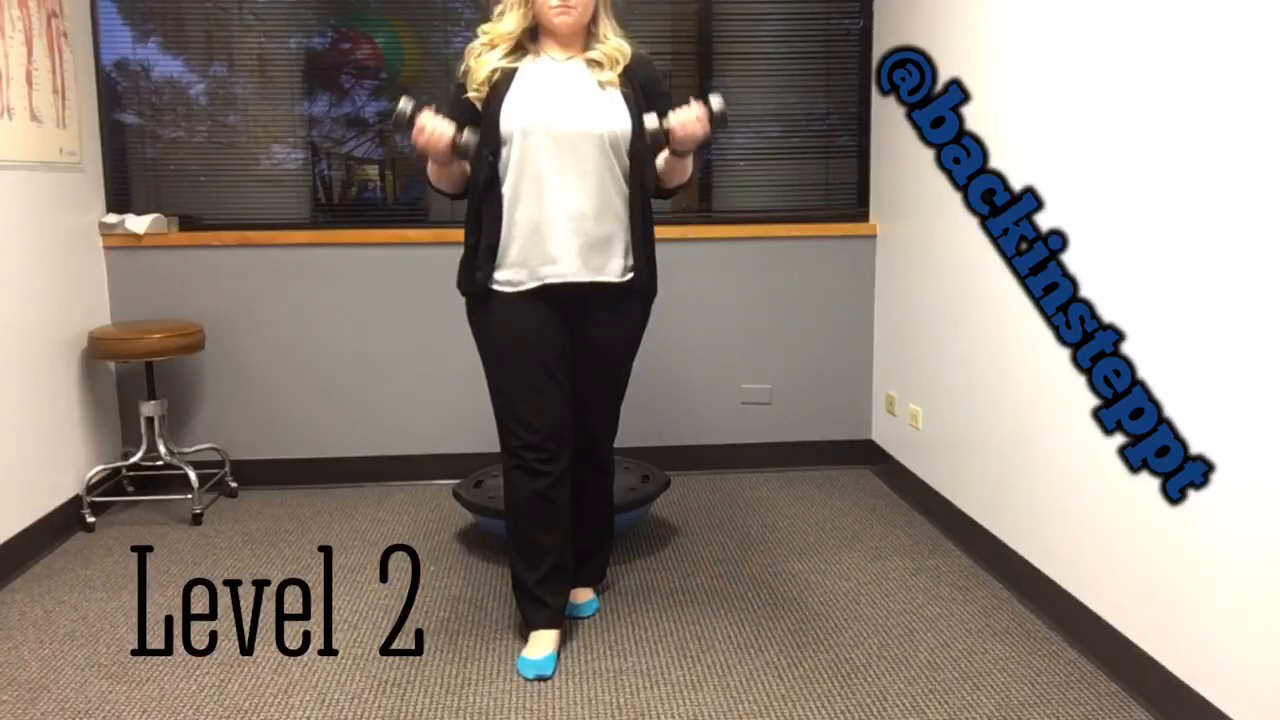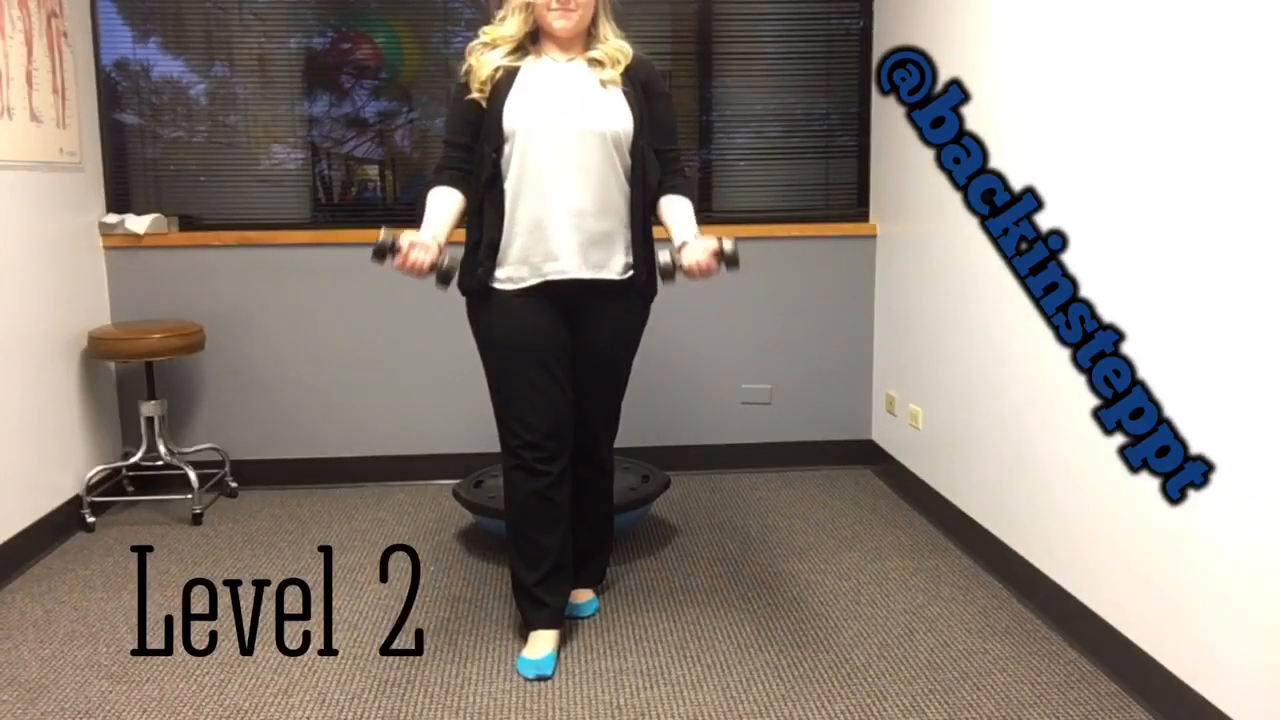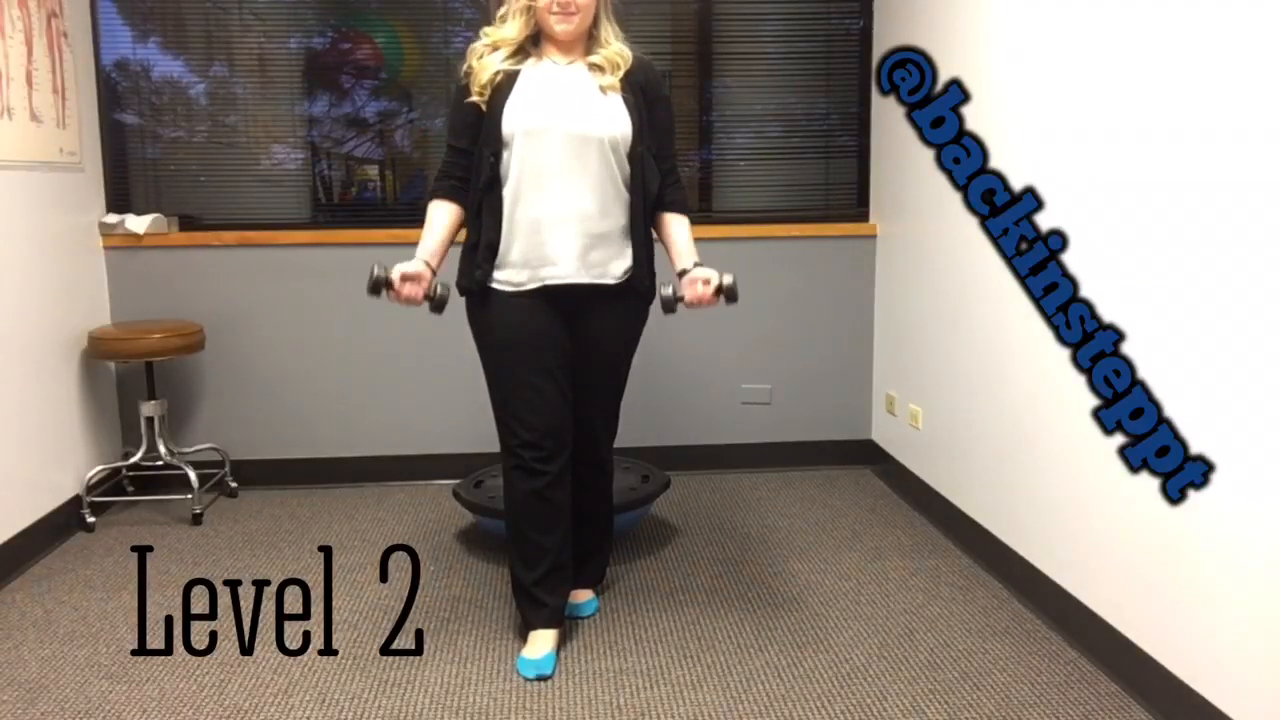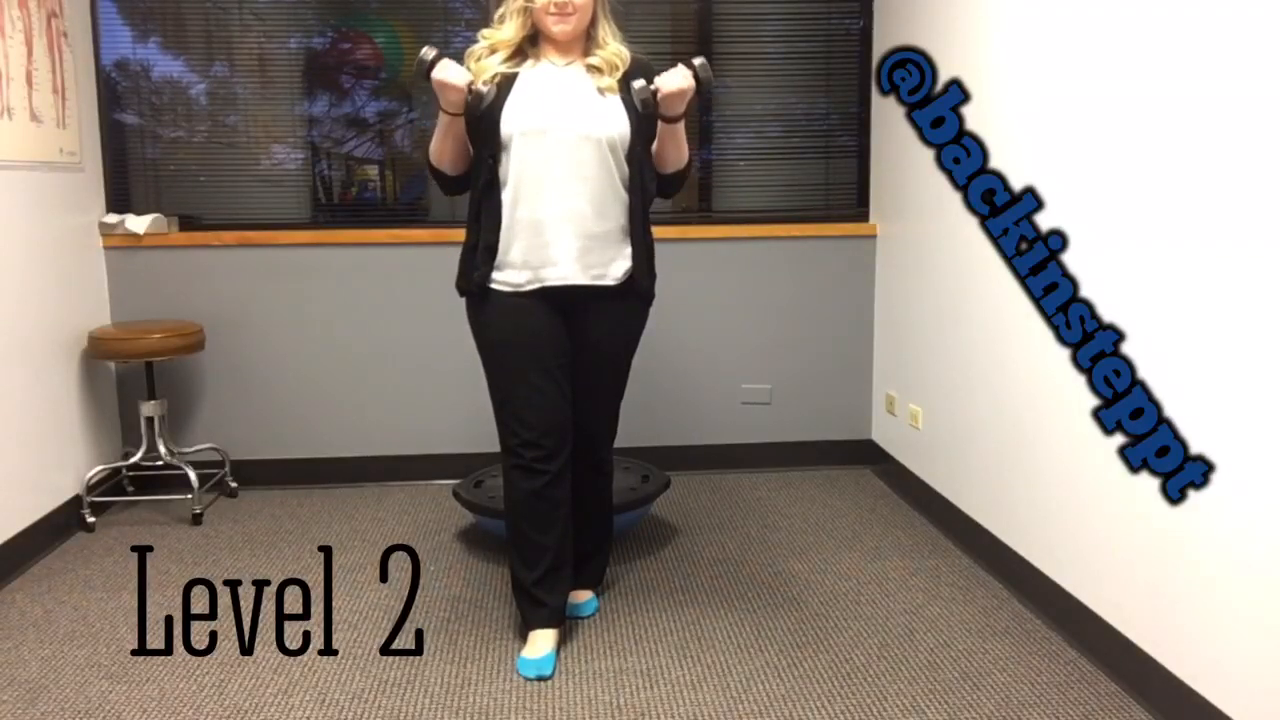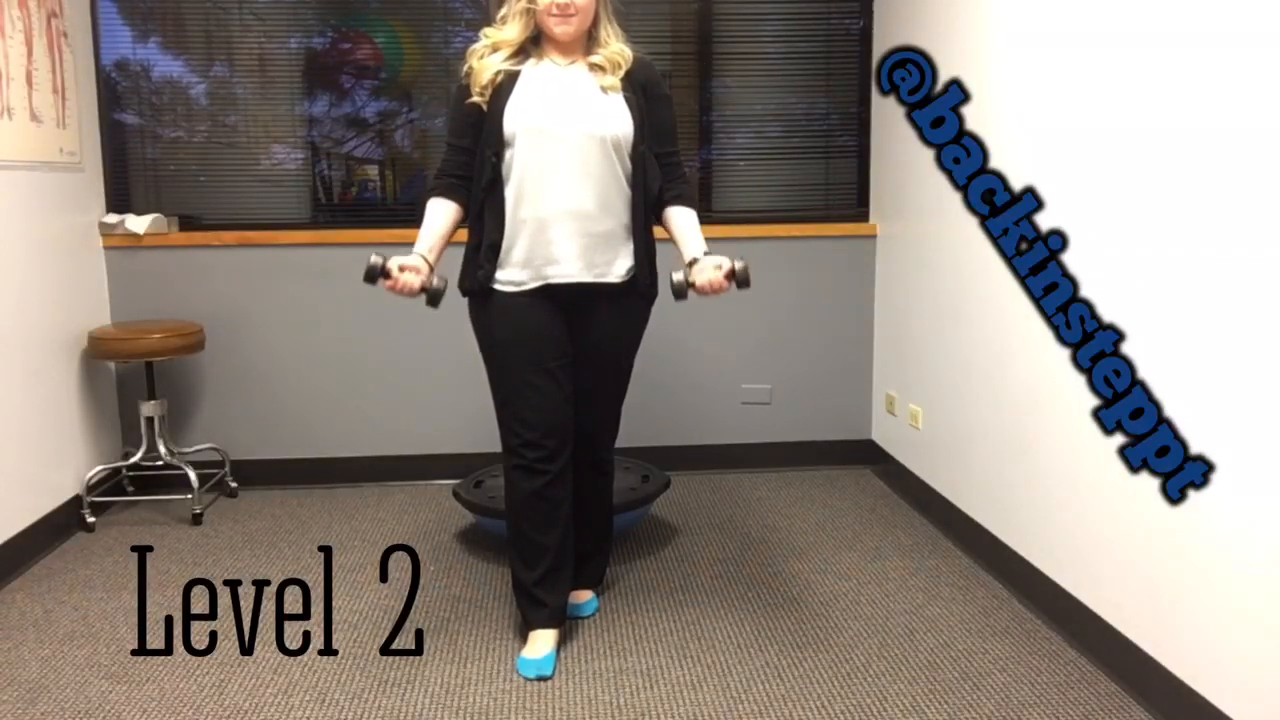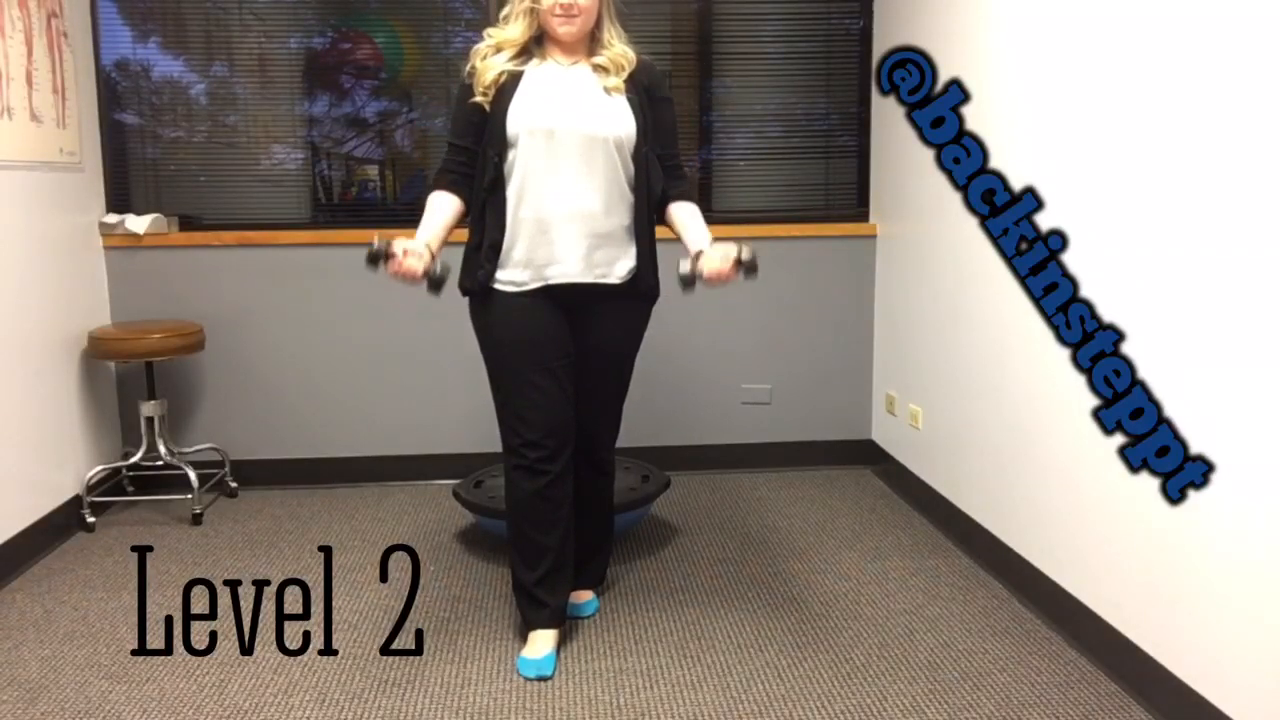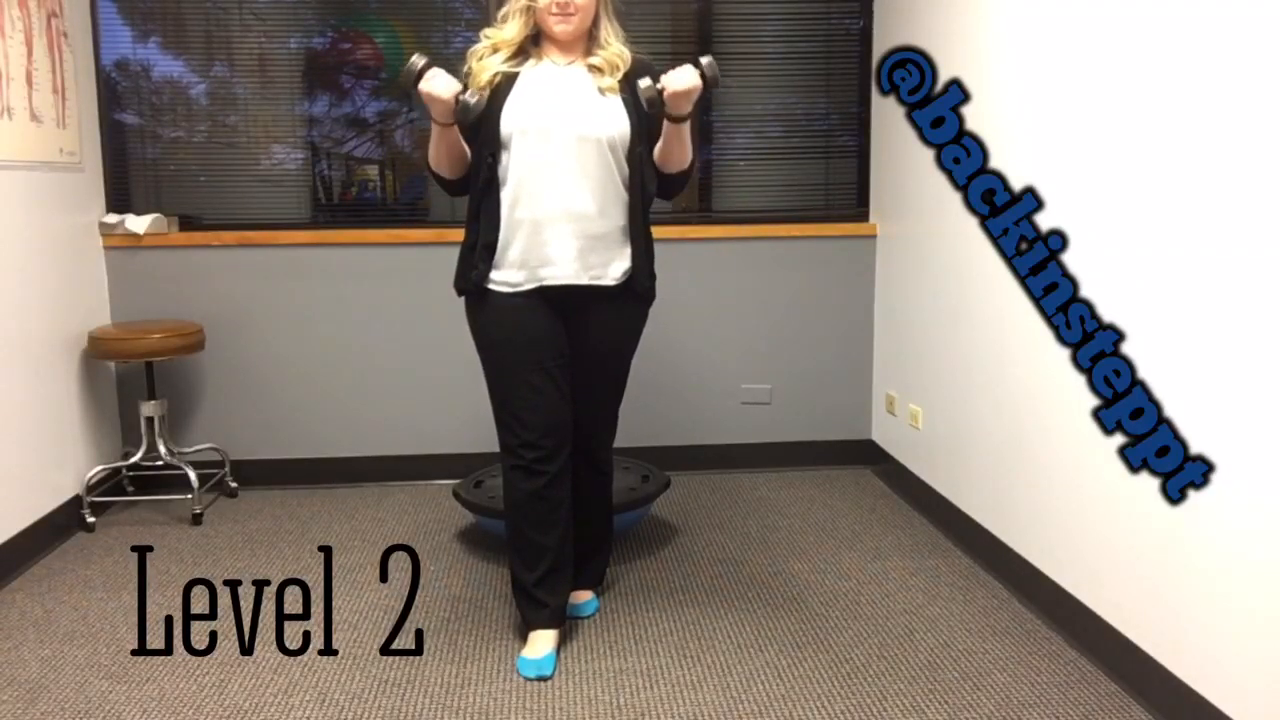
dt=0.7s
person 1, frame 1
left shoulder: (633, 72)
right shoulder: (488, 68)
left elbow: (662, 179)
right elbow: (457, 175)
left wrist: (684, 146)
right wrist: (437, 149)
left hip: (610, 288)
right hip: (514, 289)
left knee: (593, 438)
right knee: (532, 446)
left ankle: (584, 575)
right ankle: (542, 614)
person 1, frame 2
left shoulder: (634, 74)
right shoulder: (489, 71)
left elbow: (665, 174)
right elbow: (457, 170)
left wrist: (689, 240)
right wrist: (431, 237)
left hip: (611, 286)
right hip: (514, 288)
left knee: (593, 438)
right knee: (533, 446)
left ankle: (585, 576)
right ankle: (542, 614)
person 1, frame 3
left shoulder: (635, 76)
right shoulder: (490, 72)
left elbow: (663, 184)
right elbow: (457, 178)
left wrist: (687, 264)
right wrist: (425, 259)
left hip: (610, 291)
right hip: (514, 291)
left knee: (593, 440)
right knee: (533, 447)
left ankle: (585, 576)
right ankle: (542, 614)
person 1, frame 4
left shoulder: (631, 74)
right shoulder: (491, 70)
left elbow: (666, 178)
right elbow: (453, 176)
left wrist: (673, 117)
right wrist: (450, 111)
left hip: (609, 288)
right hip: (513, 289)
left knee: (593, 439)
right knee: (532, 446)
left ankle: (584, 577)
right ankle: (541, 614)
person 1, frame 5
left shoulder: (636, 76)
right shoulder: (489, 73)
left elbow: (667, 179)
right elbow: (456, 178)
left wrist: (697, 254)
right wrist: (423, 253)
left hip: (612, 289)
right hip: (516, 290)
left knee: (594, 439)
right knee: (533, 446)
left ankle: (584, 577)
right ankle: (542, 614)
person 1, frame 6
left shoulder: (638, 77)
right shoulder: (493, 73)
left elbow: (668, 178)
right elbow: (460, 173)
left wrist: (701, 243)
right wrist: (426, 237)
left hip: (614, 289)
right hip: (518, 289)
left knee: (594, 439)
right knee: (534, 446)
left ankle: (583, 578)
right ankle: (542, 614)
person 1, frame 7
left shoulder: (632, 74)
right shoulder: (492, 70)
left elbow: (668, 180)
right elbow: (456, 177)
left wrist: (678, 116)
right wrist: (441, 119)
left hip: (609, 290)
right hip: (513, 290)
left knee: (593, 439)
right knee: (531, 447)
left ankle: (585, 576)
right ankle: (542, 614)
